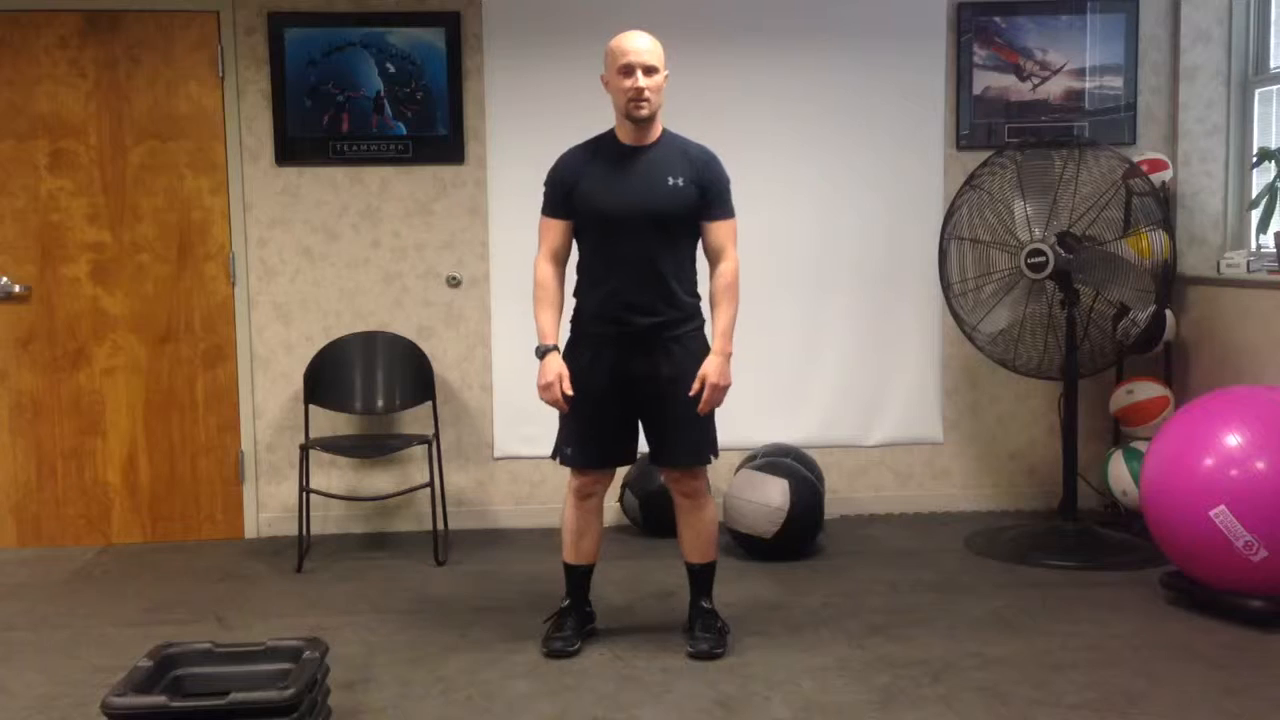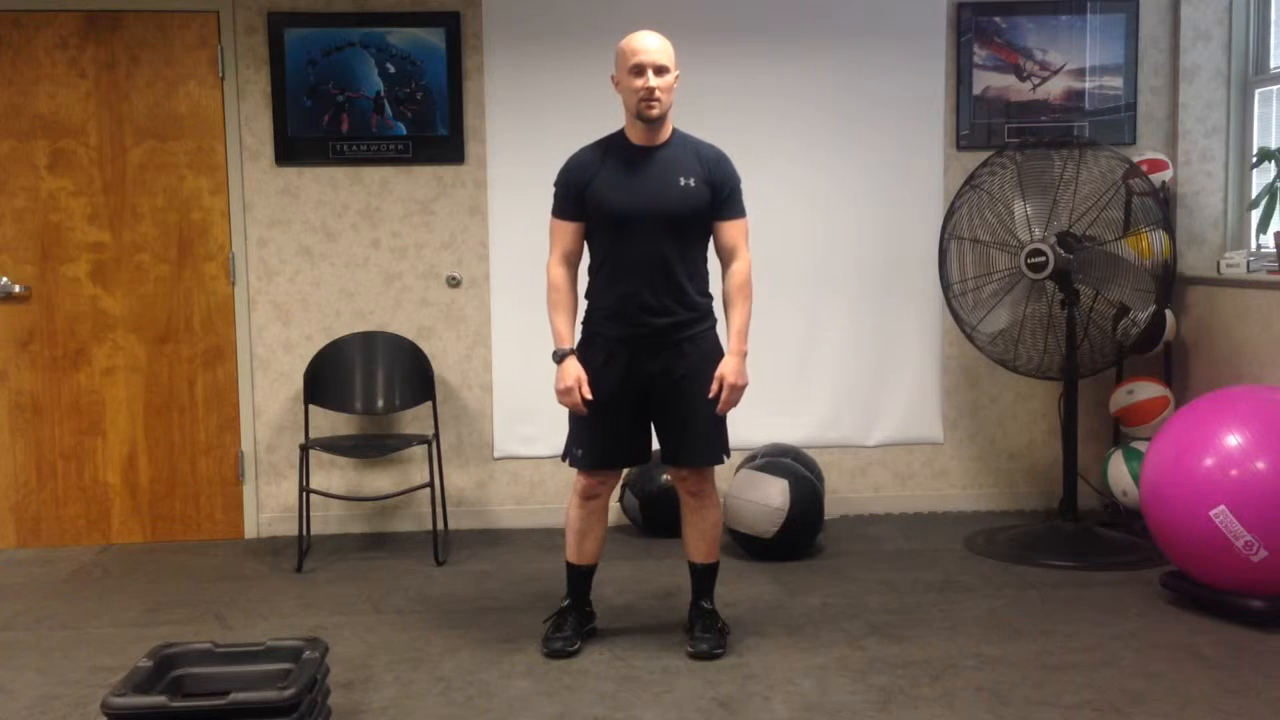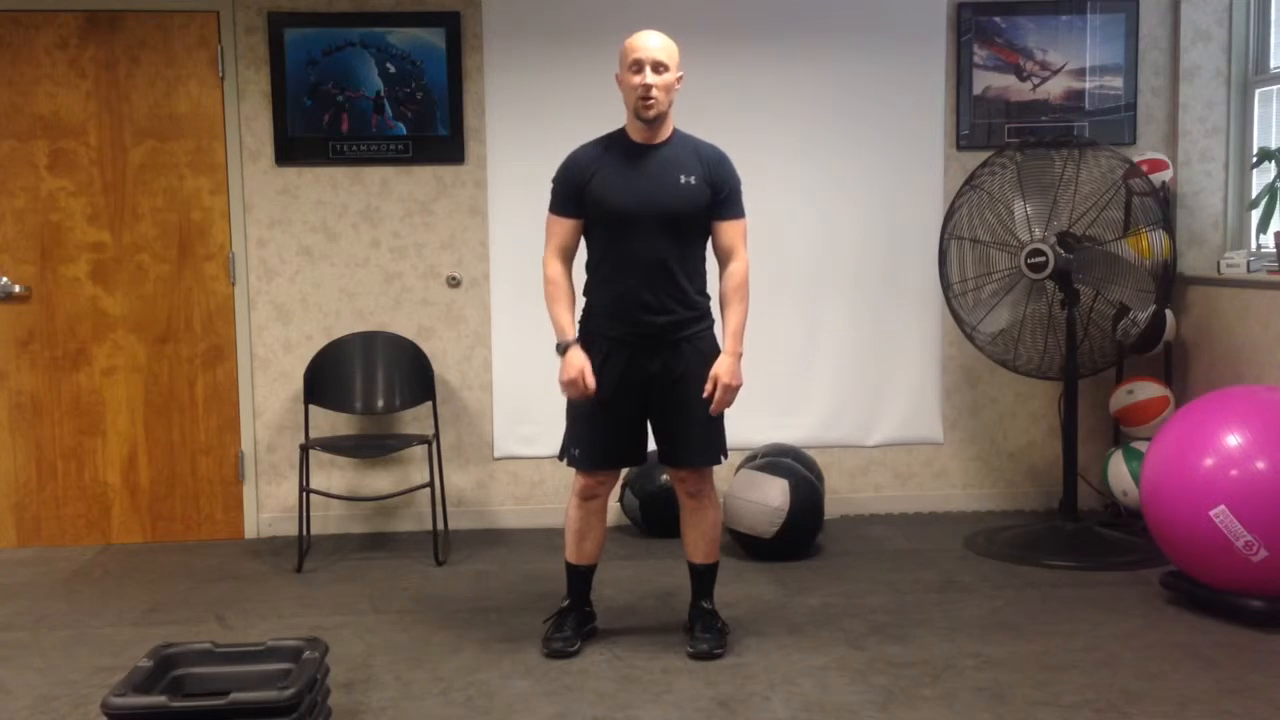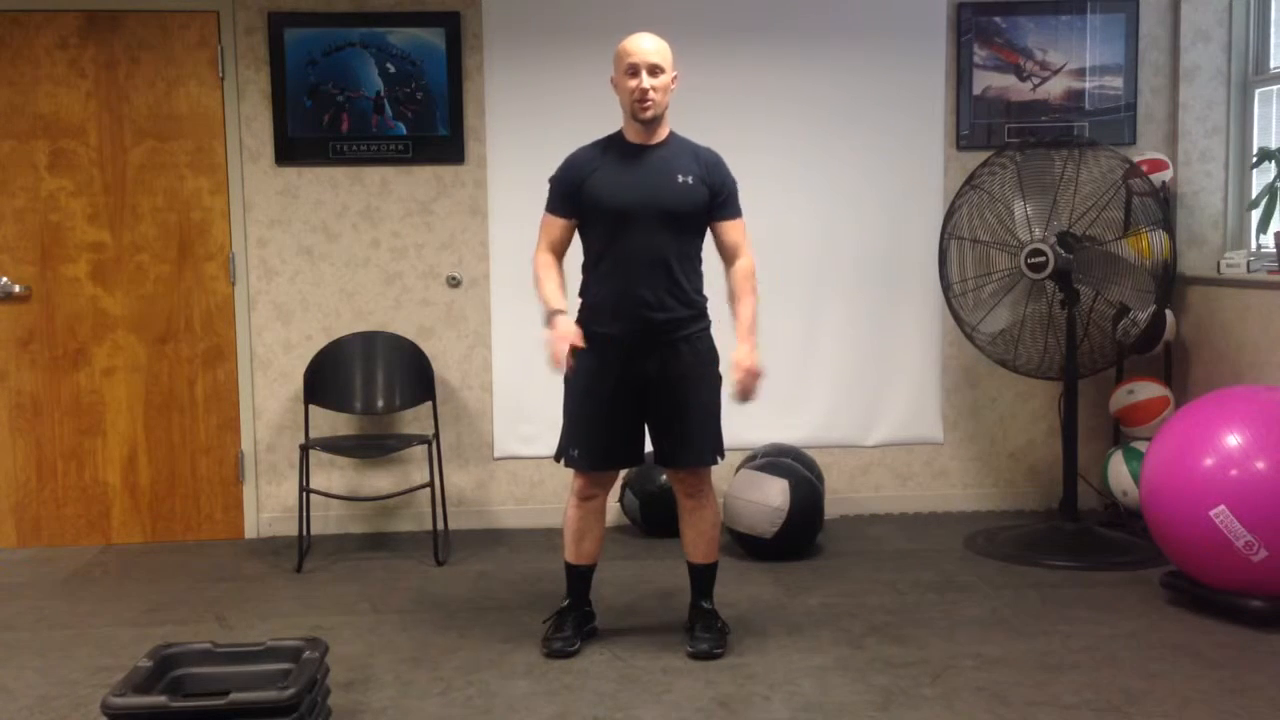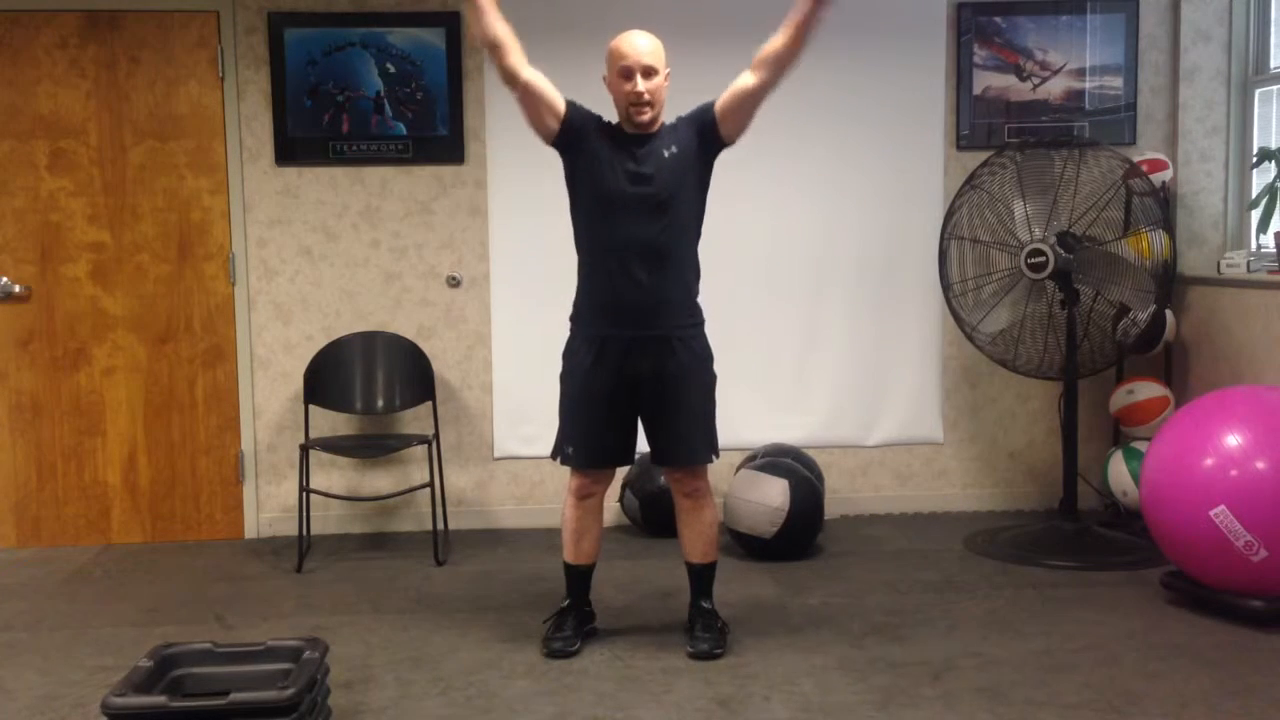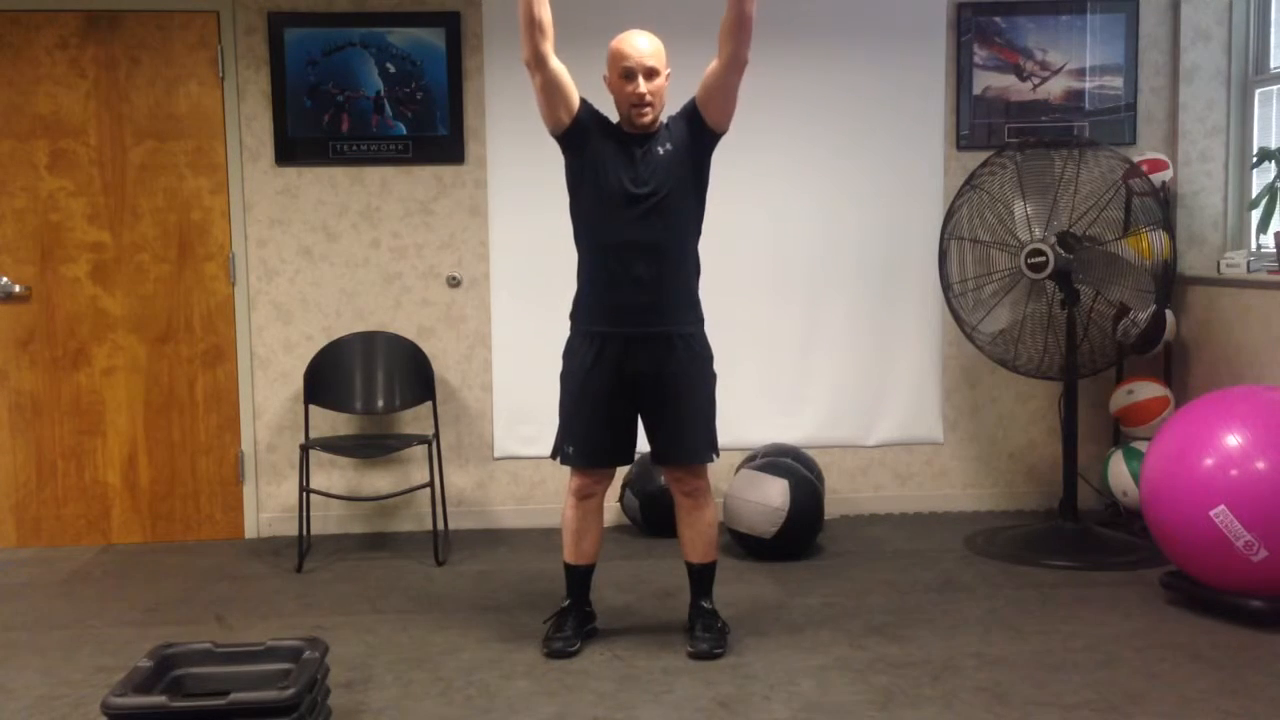
dt=0.7s
person 1, frame 1
left shoulder: (699, 164)
right shoulder: (575, 167)
left elbow: (724, 261)
right elbow: (550, 260)
left wrist: (720, 349)
right wrist: (548, 348)
left hip: (678, 347)
right hip: (596, 349)
left knee: (689, 480)
right knee: (586, 481)
left ankle: (703, 608)
right ankle: (576, 607)
person 1, frame 2
left shoulder: (709, 164)
right shoulder: (585, 168)
left elbow: (736, 260)
right elbow: (562, 263)
left wrist: (736, 351)
right wrist: (565, 353)
left hip: (690, 348)
right hip: (608, 349)
left knee: (696, 480)
right knee: (592, 481)
left ankle: (703, 607)
right ankle: (576, 607)
person 1, frame 3
left shoulder: (709, 164)
right shoulder: (584, 165)
left elbow: (734, 261)
right elbow: (556, 257)
left wrist: (730, 351)
right wrist: (569, 343)
left hip: (687, 348)
right hip: (607, 350)
left knee: (695, 480)
right knee: (591, 481)
left ankle: (703, 608)
right ankle: (576, 607)
person 1, frame 4
left shoulder: (704, 166)
right shoulder: (582, 167)
left elbow: (738, 257)
right elbow: (548, 251)
left wrist: (746, 340)
right wrist: (557, 314)
left hip: (684, 348)
right hip: (602, 350)
left knee: (694, 481)
right knee: (589, 482)
left ankle: (703, 607)
right ankle: (576, 608)
person 1, frame 5
left shoulder: (695, 139)
right shoulder: (579, 138)
left elbow: (762, 73)
right elbow: (515, 69)
left hip: (677, 343)
right hip: (596, 344)
left knee: (691, 481)
right knee: (586, 482)
left ankle: (702, 609)
right ankle: (575, 608)
person 1, frame 6
left shoulder: (692, 135)
right shoulder: (584, 136)
left elbow: (733, 56)
right elbow: (539, 57)
left hip: (678, 342)
right hip: (597, 343)
left knee: (691, 480)
right knee: (586, 481)
left ankle: (703, 608)
right ankle: (576, 608)
